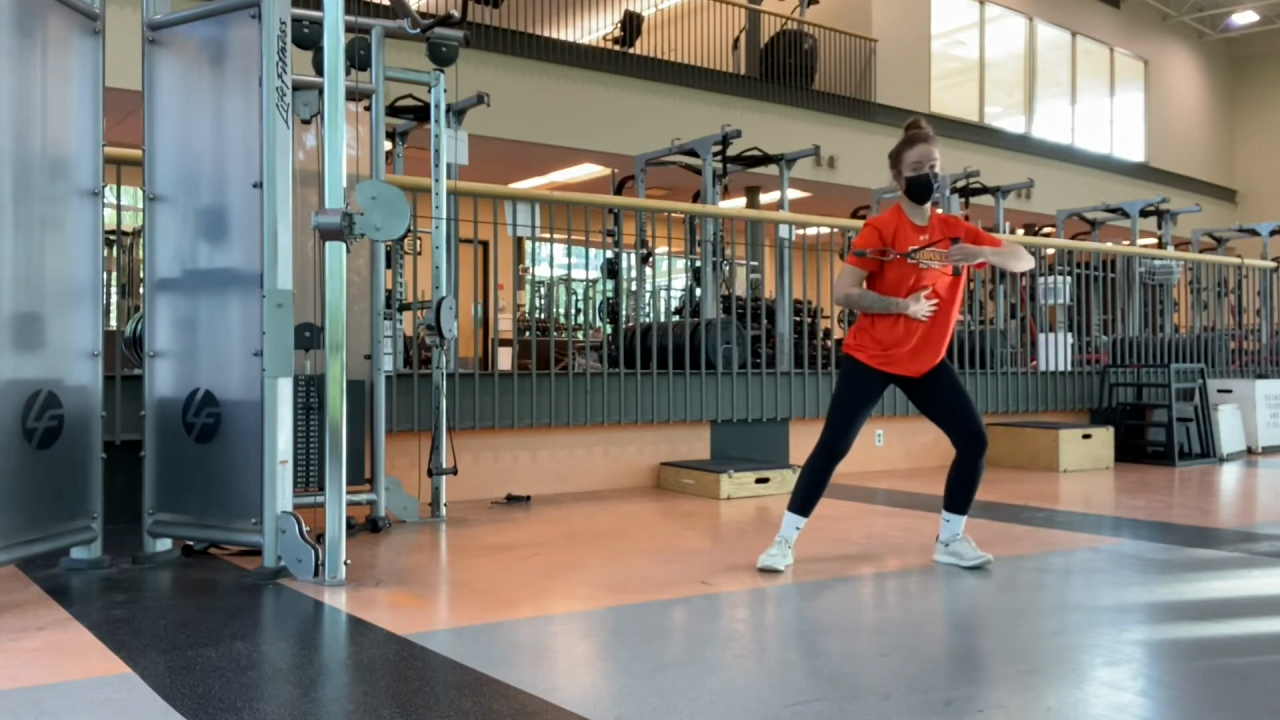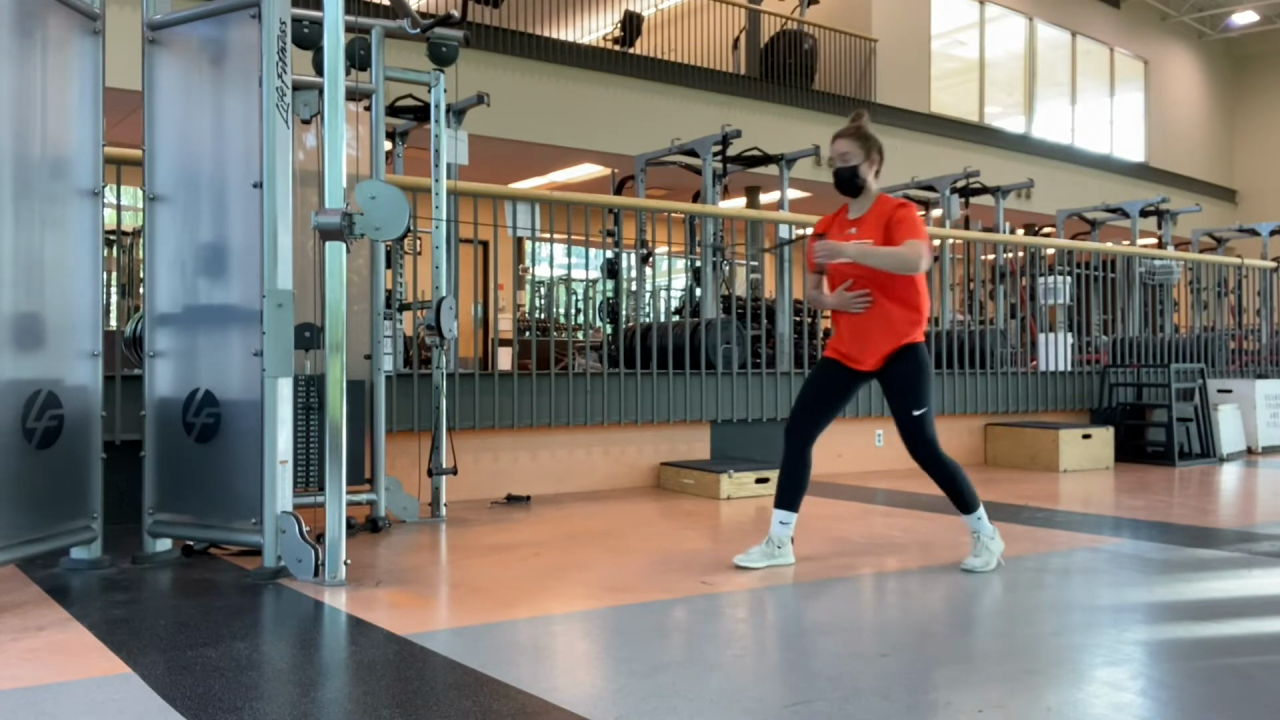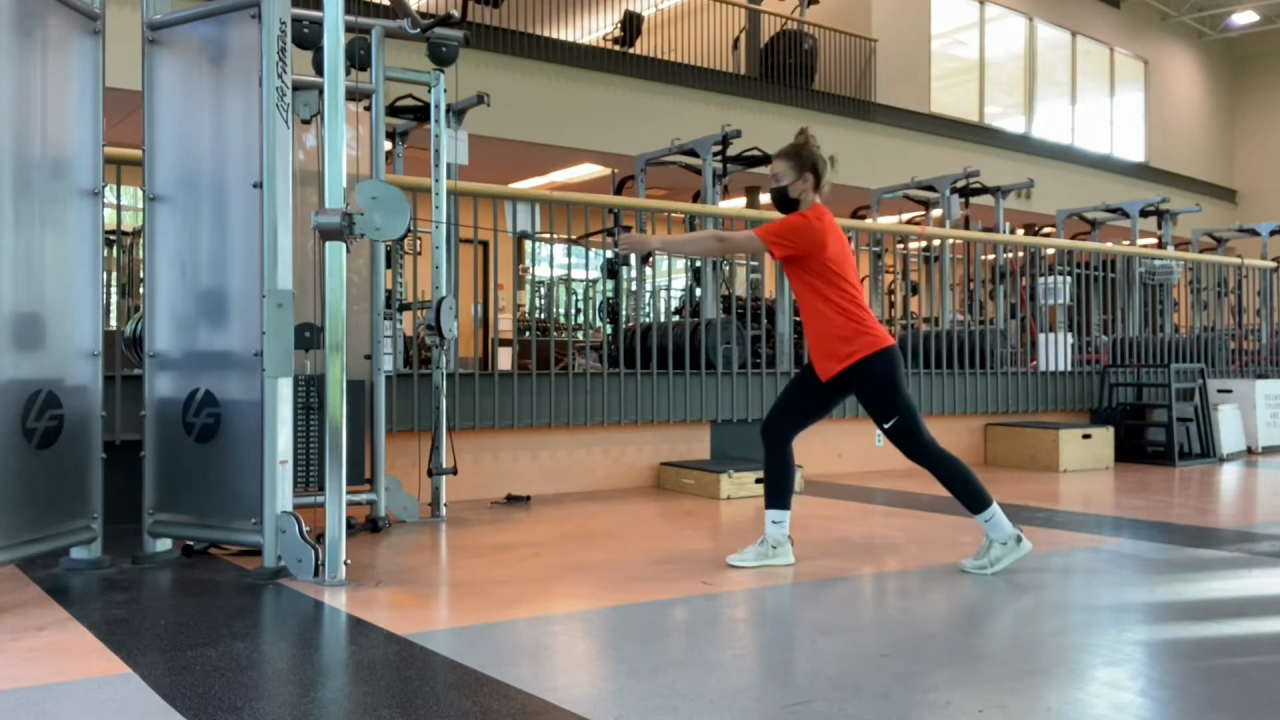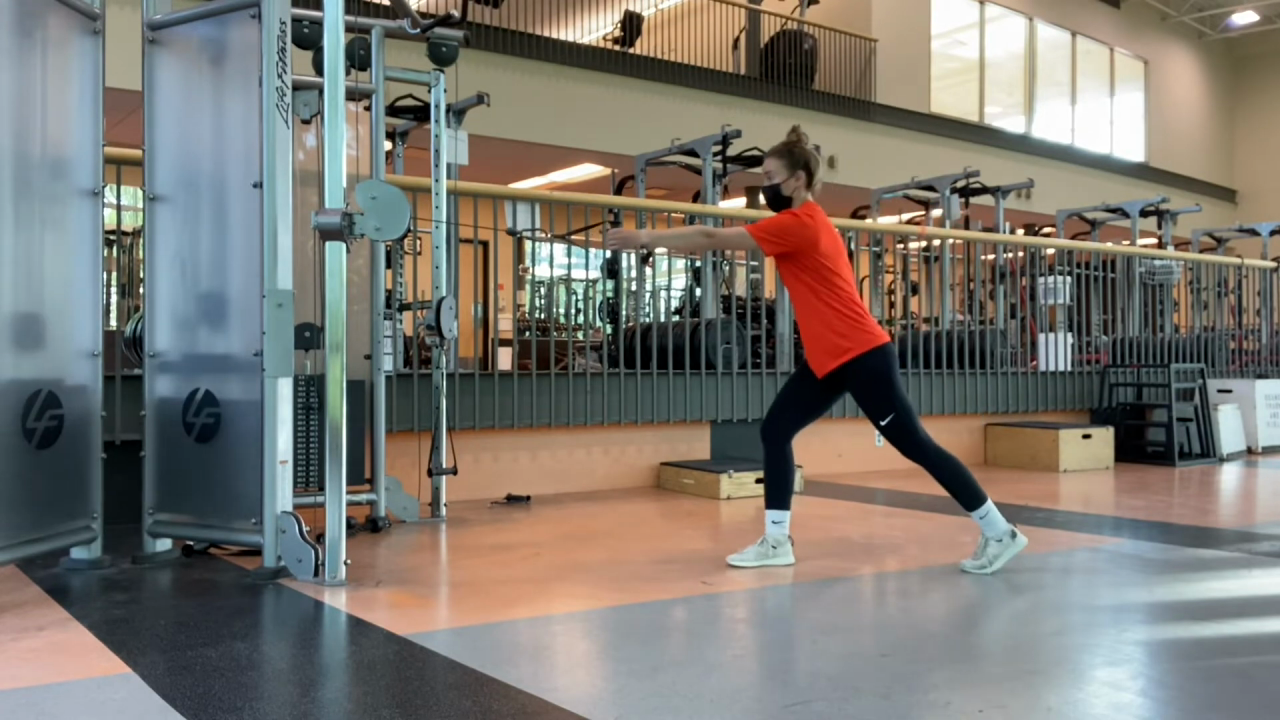
dt=0.5s
person 1, frame 1
left shoulder: (956, 229)
right shoulder: (880, 228)
left elbow: (1024, 260)
right elbow: (843, 293)
left wrist: (983, 253)
right wrist: (902, 305)
left hip: (927, 361)
right hip: (870, 358)
left knee: (974, 440)
right knee: (833, 445)
left ankle: (950, 539)
right ankle: (785, 541)
person 1, frame 2
left shoulder: (900, 212)
right shoulder: (827, 226)
left elbow: (918, 262)
right elbow: (813, 290)
left wrist: (851, 249)
right wrist: (831, 300)
left hip: (900, 347)
right hip: (844, 351)
left knee: (923, 447)
right knee: (797, 432)
left ankle: (984, 534)
right ankle: (778, 541)
person 1, frame 3
left shoulder: (807, 225)
right shoulder: (807, 227)
left elbow: (726, 243)
left wrist: (654, 243)
left hip: (867, 357)
right hip: (831, 360)
left knee: (919, 447)
right knee: (775, 431)
left ankle: (1004, 536)
right ankle: (777, 541)
person 1, frame 4
left shoulder: (799, 223)
right shoulder: (801, 225)
left elbow: (713, 238)
left wrist: (644, 237)
left hip: (862, 355)
right hip: (827, 359)
left knee: (914, 444)
right knee: (774, 432)
left ankle: (1000, 532)
right ankle: (776, 541)
